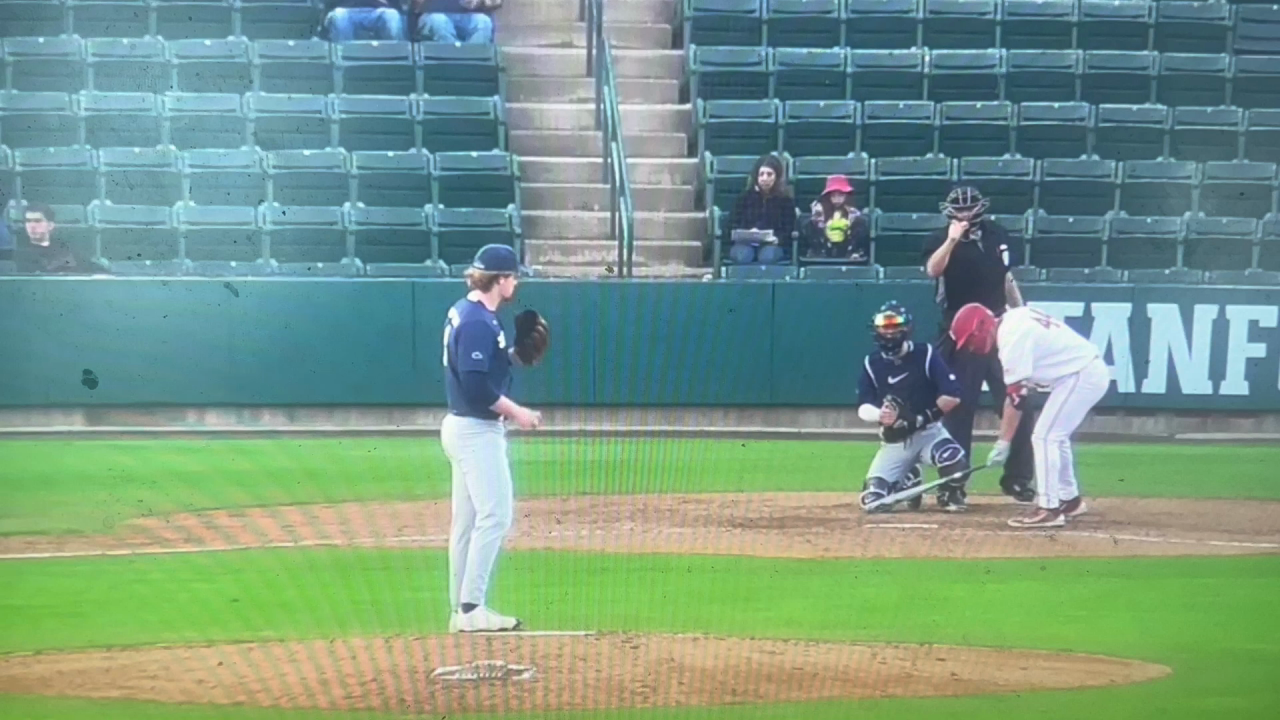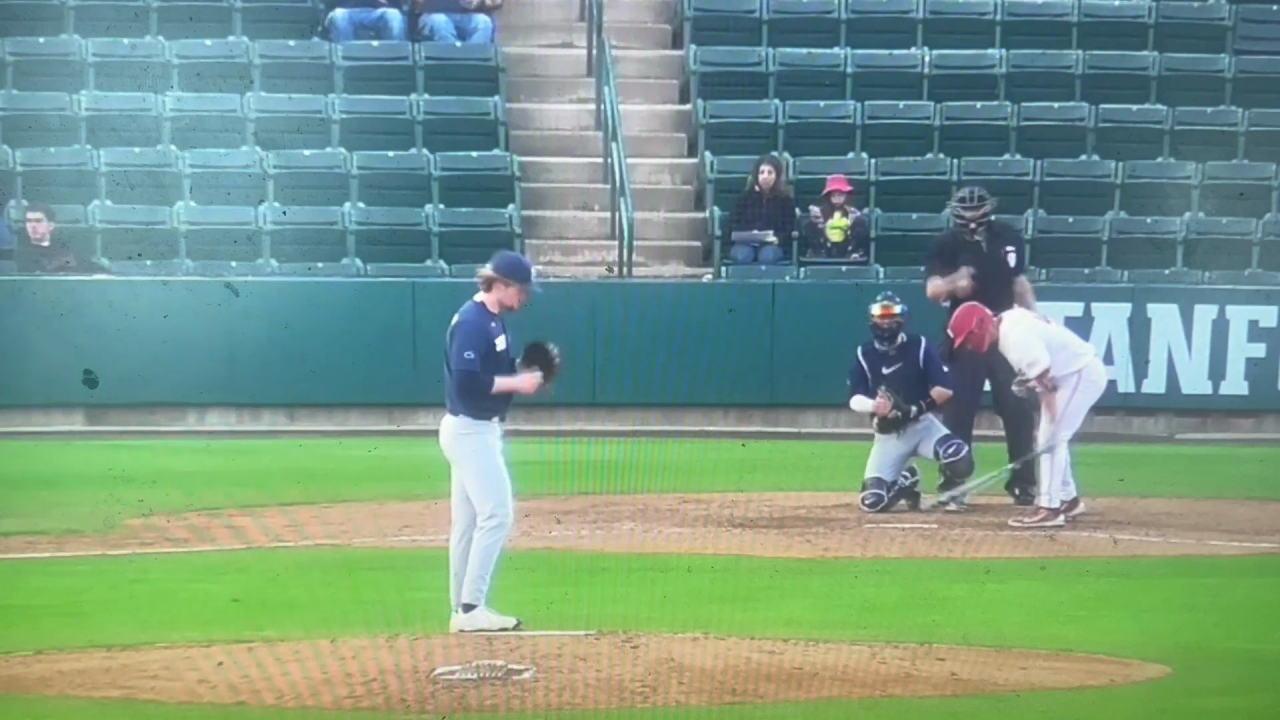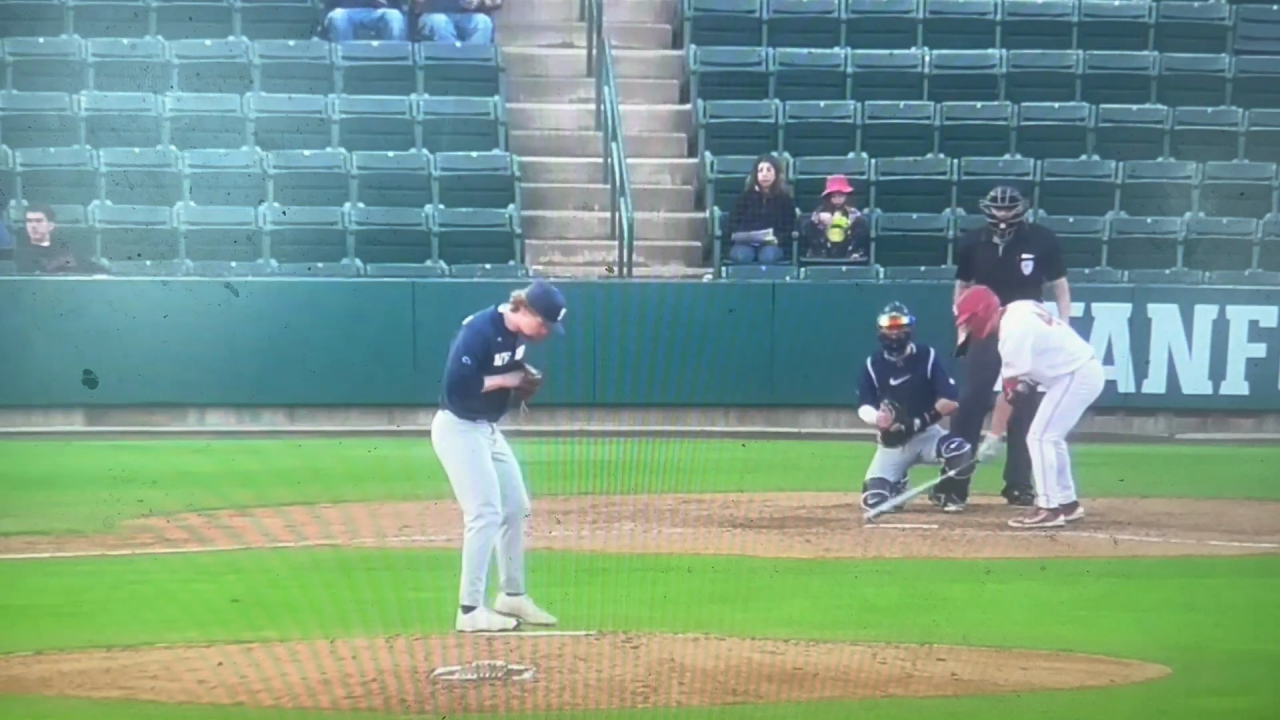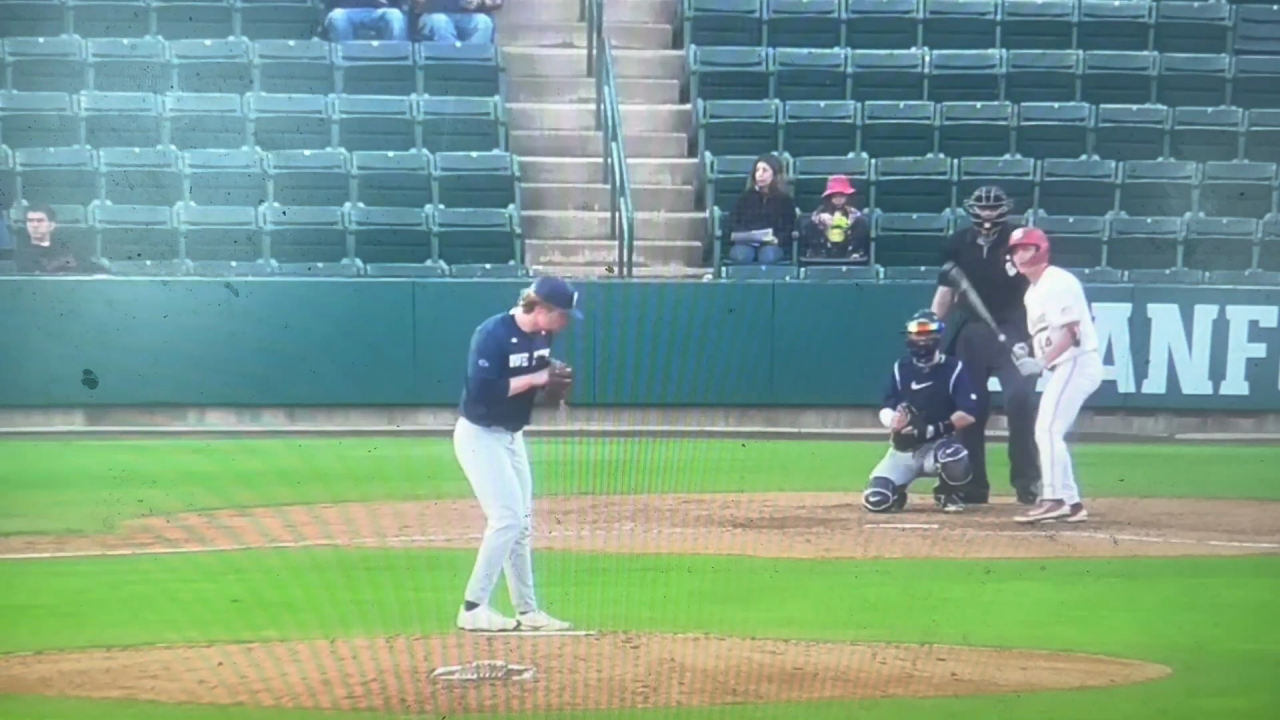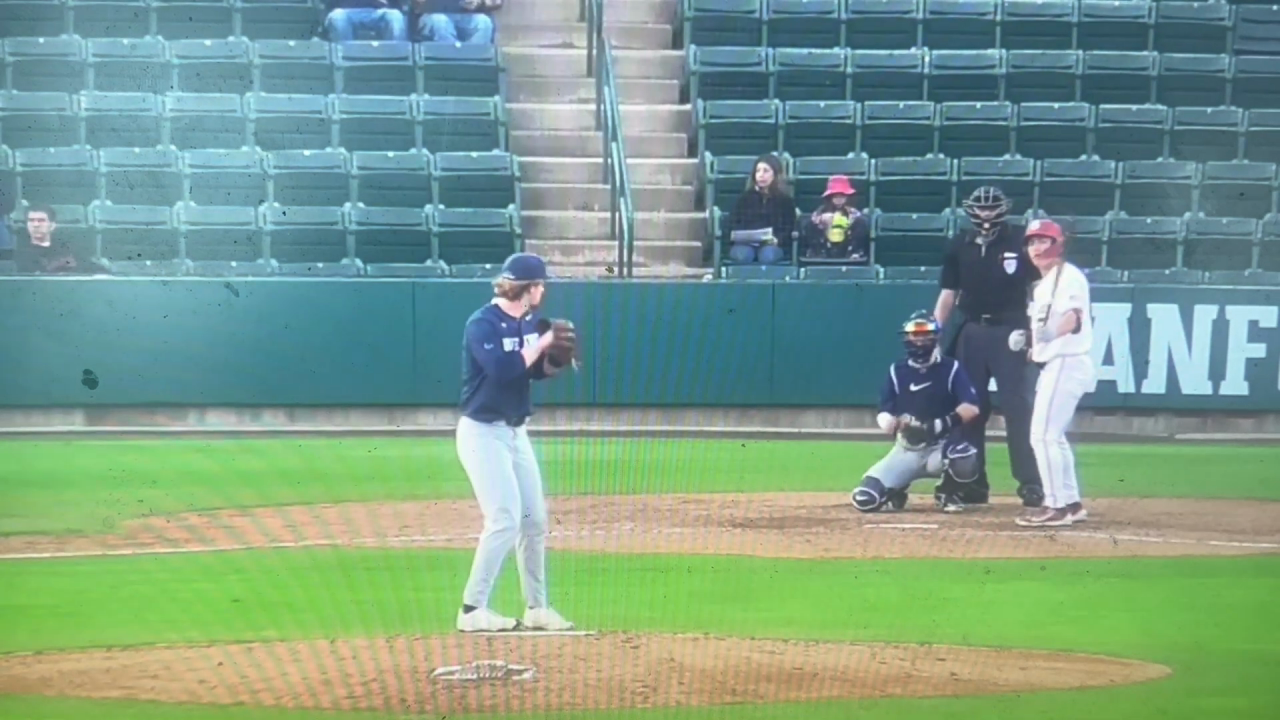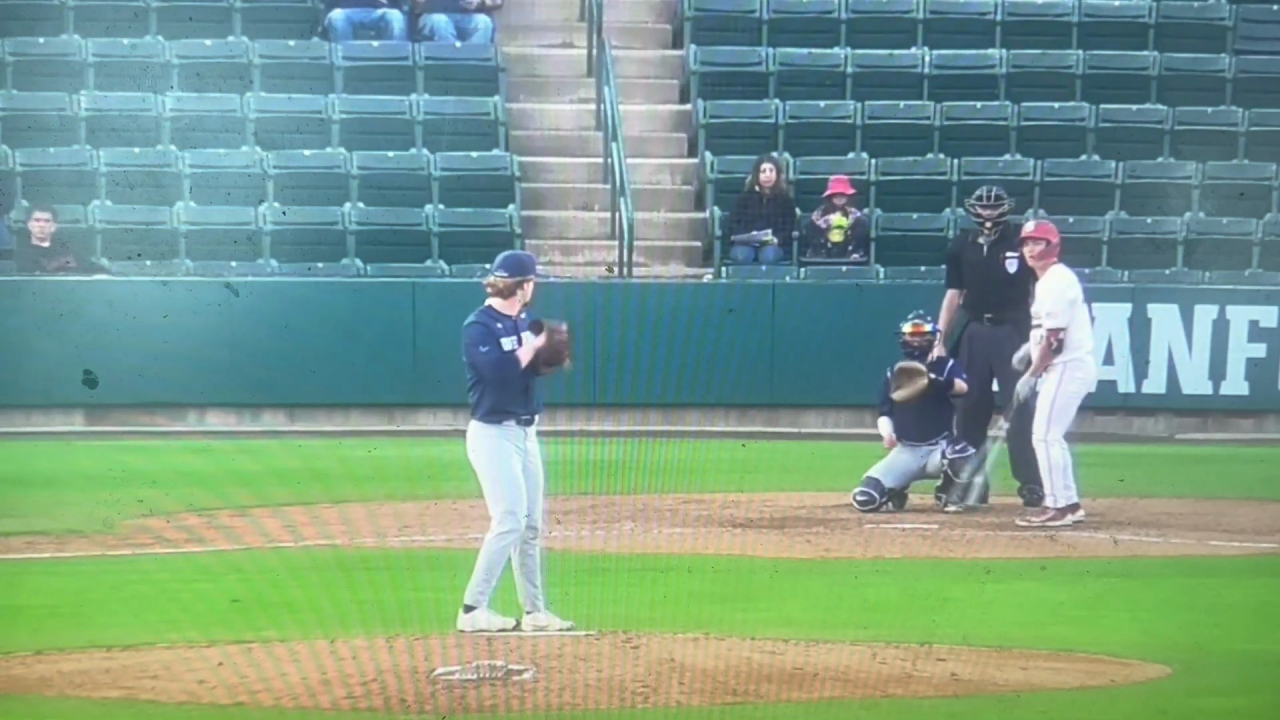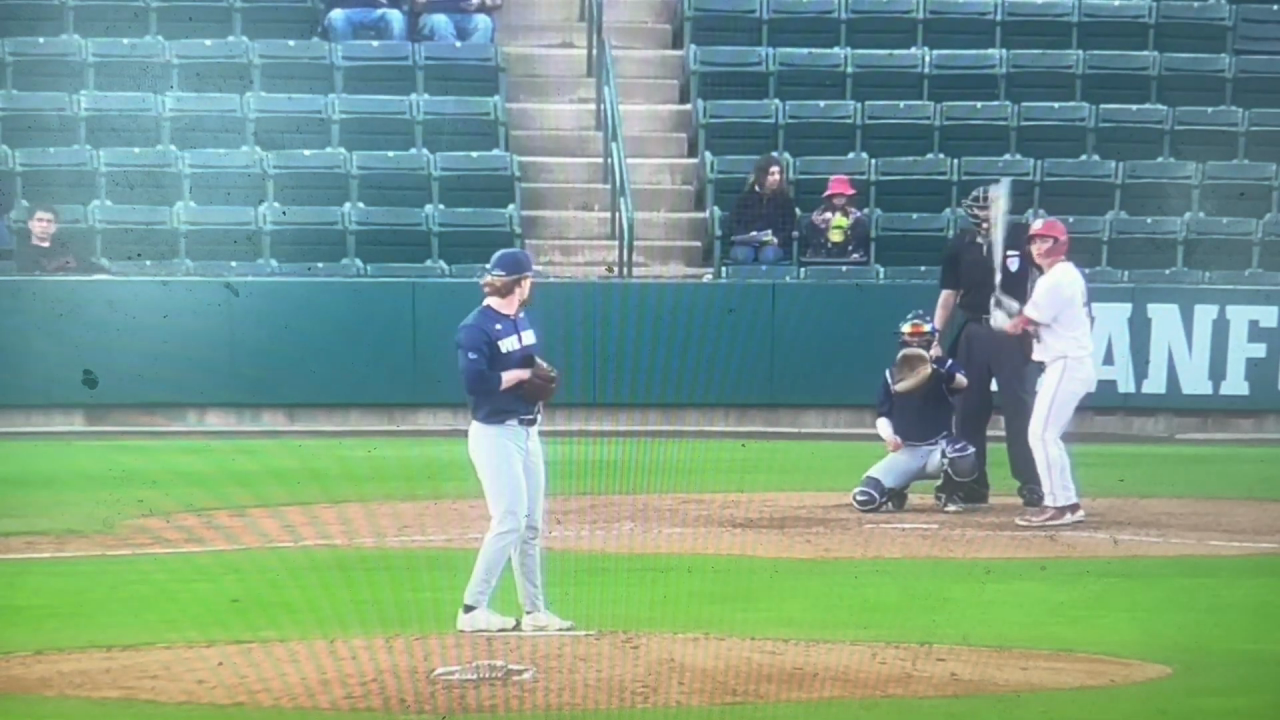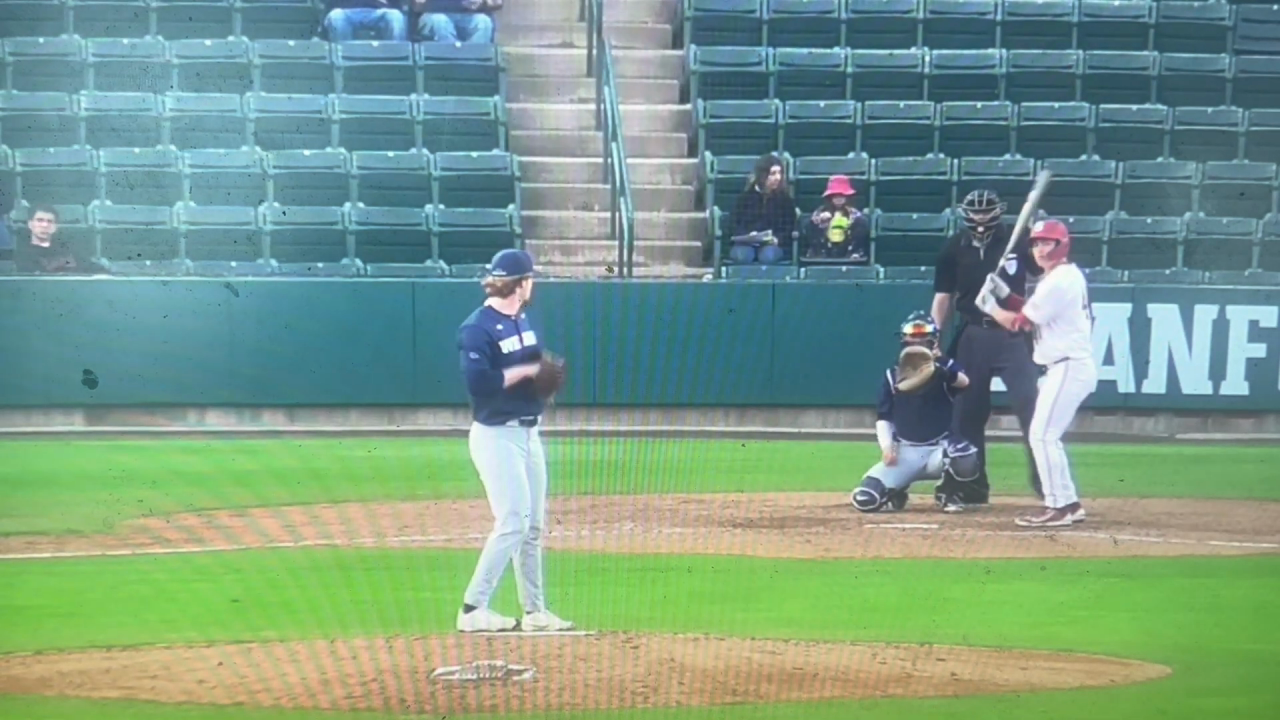
dt=0.5s
person 1, frame 1
left shoulder: (464, 311)
right shoulder: (478, 321)
right elbow: (477, 387)
left wrist: (516, 353)
right wrist: (516, 412)
left hip: (465, 426)
right hip: (477, 431)
left knee: (467, 519)
right knee: (494, 516)
left ankle: (463, 608)
right ankle: (470, 609)
person 1, frame 2
left shoulder: (493, 317)
right shoulder: (472, 323)
right elbow: (469, 384)
left wrist: (523, 371)
right wrist: (517, 384)
left hip: (478, 430)
right hip: (471, 431)
left knee: (468, 521)
right knee: (496, 515)
left ankle: (464, 607)
right ankle: (471, 610)
person 1, frame 3
left shoulder: (517, 333)
right shoulder: (478, 331)
right elbow: (457, 386)
left wrist: (523, 380)
right wrist: (506, 380)
left hip: (486, 428)
right hip: (459, 429)
left knee: (517, 508)
right knee: (486, 515)
left ankle: (513, 595)
right ankle: (470, 610)
person 1, frame 4
left shoulder: (543, 336)
right shoulder: (492, 335)
right elbow: (484, 390)
left wrist: (554, 381)
right wrist: (534, 378)
left hip: (512, 436)
right hip: (480, 436)
left knee: (521, 525)
right knee: (507, 518)
left ankle: (527, 611)
right ankle: (473, 608)
person 1, frame 5
left shoulder: (529, 321)
right shoulder: (482, 323)
left elbow: (539, 371)
right elbow: (503, 370)
left wrist: (557, 354)
right wrist: (541, 344)
left hip: (515, 432)
right hip: (483, 433)
left knee: (534, 519)
right knee: (504, 521)
left ankle: (536, 608)
right ankle: (472, 610)
person 1, frame 6
left shoulder: (523, 319)
right shoulder: (479, 326)
left elbow: (533, 364)
right elbow: (499, 371)
right wrist: (536, 344)
left hip: (525, 431)
right hip: (492, 434)
left knee: (532, 524)
right knee: (509, 521)
left ankle: (534, 611)
right ankle: (472, 609)
person 1, frame 7
left shoulder: (521, 319)
right shoulder: (476, 327)
right elbow: (475, 382)
right wrist: (522, 374)
left hip: (527, 431)
right hip: (495, 435)
left knee: (532, 525)
right knee: (509, 522)
left ankle: (535, 611)
right ankle: (473, 609)
person 1, frame 8
left shoulder: (522, 320)
right shoulder: (477, 327)
right elbow: (479, 382)
right wrist: (529, 369)
left hip: (527, 433)
right hip: (496, 435)
left knee: (534, 525)
right knee: (513, 522)
left ankle: (535, 612)
right ankle: (473, 610)
person 2, frame 1
left shoulder: (998, 234)
right shoulder: (942, 240)
right elbow: (933, 270)
right wrist: (952, 240)
right knee: (958, 408)
left ankle: (1018, 478)
person 2, frame 2
left shoulder: (1009, 237)
right shoulder: (946, 244)
left elbow: (1019, 282)
right elbow: (933, 289)
right wrist: (953, 284)
left knee: (1019, 409)
right knee: (959, 410)
left ankle: (1022, 483)
right ankle: (952, 485)
person 2, frame 3
left shoulder: (1042, 240)
right shoulder: (972, 242)
left elbow: (1059, 285)
right elbow: (963, 286)
left knee: (1024, 409)
right knee: (969, 405)
left ankle: (1018, 484)
right ankle: (953, 483)
person 2, frame 4
right shoulder: (958, 244)
right elbow: (945, 293)
left hip: (1011, 331)
right hip: (970, 333)
left knee: (1020, 400)
left ankle: (1027, 479)
right ankle: (973, 485)
person 2, frame 5
left shoulder: (1021, 242)
right shoulder: (959, 245)
right elbow: (948, 295)
left hip: (1010, 331)
right hip: (971, 333)
left knee: (1018, 408)
left ankle: (1032, 484)
right ankle: (971, 484)
person 2, frame 6
left shoulder: (1022, 241)
right shoulder: (961, 246)
right elbow: (953, 295)
right wrist: (939, 339)
left hip: (1013, 331)
right hip: (974, 332)
left knee: (1020, 408)
right knee: (970, 409)
left ankle: (1031, 484)
person 2, frame 7
left shoulder: (1020, 239)
right shoulder: (959, 245)
right elbow: (949, 294)
right wrist: (935, 338)
left hip: (1011, 332)
right hip: (972, 333)
left knee: (1019, 408)
right knee: (969, 409)
left ankle: (1031, 484)
right ankle: (970, 485)
person 2, frame 8
left shoulder: (1018, 240)
right shoulder: (954, 247)
right elbow: (944, 295)
left hip: (1012, 335)
right hip: (971, 335)
left knee: (1029, 405)
right knee: (967, 412)
right ankle: (969, 486)
person 3, frame 1
left shoulder: (1012, 338)
right shoulder: (1013, 318)
left elbow: (1015, 396)
left wrist: (1003, 442)
right wrist: (1030, 379)
left hip: (1082, 375)
right hip: (1090, 370)
left knee: (1045, 436)
right knee: (1055, 435)
left ankle: (1049, 509)
right ankle: (1069, 499)
person 3, frame 2
left shoulder: (1017, 336)
right shoulder: (1007, 322)
left elbow: (1047, 381)
left wrist: (1052, 427)
right wrist: (1026, 379)
left hip: (1083, 374)
right hip: (1070, 373)
left knee: (1052, 439)
right knee: (1049, 439)
left ankle: (1049, 508)
right ankle: (1067, 500)
person 3, frame 3
left shoulder: (1013, 331)
right shoulder: (1019, 310)
left elbow: (1010, 390)
left wrist: (994, 437)
right wrist: (1029, 377)
left hip: (1078, 375)
right hip: (1084, 370)
left knee: (1040, 436)
right knee: (1052, 436)
left ankle: (1049, 509)
right ankle: (1067, 502)
person 3, frame 4
left shoulder: (1059, 281)
right shoulder: (1032, 293)
left elbow: (1072, 332)
left wrist: (1042, 361)
right wrist: (1027, 350)
left hip: (1077, 364)
right hip: (1063, 366)
left knee: (1047, 429)
right knee: (1051, 432)
left ankle: (1054, 499)
right ankle: (1071, 503)
person 3, frame 5
left shoulder: (1067, 276)
right shoulder: (1042, 285)
left elbow: (1075, 318)
left wrist: (1054, 332)
right wrist: (1026, 338)
left hip: (1067, 364)
right hip: (1056, 366)
left knee: (1043, 435)
right knee: (1054, 436)
left ankle: (1057, 507)
right ankle: (1071, 502)
person 3, frame 6
left shoulder: (1056, 281)
right shoulder: (1049, 280)
left elbow: (1055, 339)
left wrist: (1031, 375)
right wrist: (1030, 348)
left hip: (1069, 366)
right hip: (1068, 366)
left knee: (1044, 435)
right knee: (1052, 435)
left ankle: (1056, 507)
right ankle: (1070, 503)
person 3, frame 7
left shoulder: (1056, 279)
right shoulder: (1064, 275)
left elbow: (1024, 325)
right elbow: (1042, 320)
left wrist: (1004, 321)
right wrist: (1015, 310)
left hip: (1067, 366)
right hip: (1069, 365)
left knee: (1041, 434)
right knee: (1049, 435)
left ankle: (1056, 506)
right ankle: (1069, 503)
person 3, frame 8
left shoulder: (1057, 282)
right shoulder: (1068, 275)
left elbow: (1021, 323)
right elbow: (1035, 308)
left wrist: (990, 308)
right wrist: (1006, 294)
left hip: (1069, 368)
right hip: (1067, 367)
left knee: (1042, 435)
right knee: (1047, 435)
left ankle: (1057, 508)
right ankle: (1069, 503)
person 4, frame 1
left shoulder: (926, 354)
right shoulder: (872, 363)
left elbow: (952, 396)
right elbow: (863, 409)
left wrist: (920, 419)
right wrist: (880, 415)
left hip: (928, 432)
right hip: (894, 440)
left knee: (953, 460)
right knee: (873, 501)
left ankle: (950, 493)
right ankle: (906, 482)
person 4, frame 2
left shoulder: (919, 346)
right shoulder: (864, 354)
left elbow: (945, 389)
right elbow: (855, 400)
left wrist: (914, 410)
right wrist: (874, 406)
left hip: (922, 424)
right hip: (888, 434)
left knee: (958, 456)
right knee: (872, 501)
right ankle: (903, 482)
person 4, frame 3
left shoulder: (927, 357)
right shoulder: (874, 364)
left elbow: (950, 400)
right elbow: (863, 408)
left wrist: (918, 422)
right wrist: (877, 417)
left hip: (926, 434)
right hip: (892, 442)
left knee: (960, 453)
right knee: (874, 501)
right ankle: (897, 485)
person 4, frame 4
left shoulder: (954, 369)
right shoulder: (900, 368)
left elbow: (968, 414)
right elbow: (885, 410)
left wrist: (930, 431)
right wrist: (893, 420)
left hip: (937, 445)
right hip: (904, 449)
left knee: (956, 462)
right knee: (875, 500)
left ankle: (948, 495)
right ankle: (897, 489)
person 4, frame 5
left shoulder: (951, 368)
right shoulder: (896, 371)
left elbow: (971, 407)
right elbow: (883, 413)
left wrist: (940, 425)
right wrist: (889, 424)
left hip: (940, 447)
right hip: (905, 450)
left knee: (966, 460)
right knee: (865, 500)
right ankle: (896, 491)
person 4, frame 6
left shoulder: (946, 366)
right shoulder: (895, 373)
left elbow: (962, 387)
right elbow: (884, 414)
left wrist: (936, 382)
right wrist: (887, 433)
left hip: (939, 447)
right hip: (905, 451)
left knee: (964, 460)
right knee: (864, 500)
left ankle: (949, 493)
right ankle: (896, 492)
person 4, frame 7
left shoulder: (944, 366)
right shoulder: (892, 373)
left elbow: (962, 383)
right elbow: (883, 416)
left wrist: (938, 374)
right wrist: (888, 435)
left hip: (938, 447)
right hip: (905, 452)
left knee: (965, 461)
right knee: (865, 500)
right ankle: (896, 492)
person 4, frame 8
left shoulder: (945, 367)
right shoulder: (893, 374)
left elbow: (964, 382)
right elbow: (883, 418)
left wrist: (941, 372)
right wrist: (886, 446)
left hip: (939, 448)
right hip: (905, 452)
left knee: (966, 460)
right knee: (865, 500)
right ankle: (896, 493)
